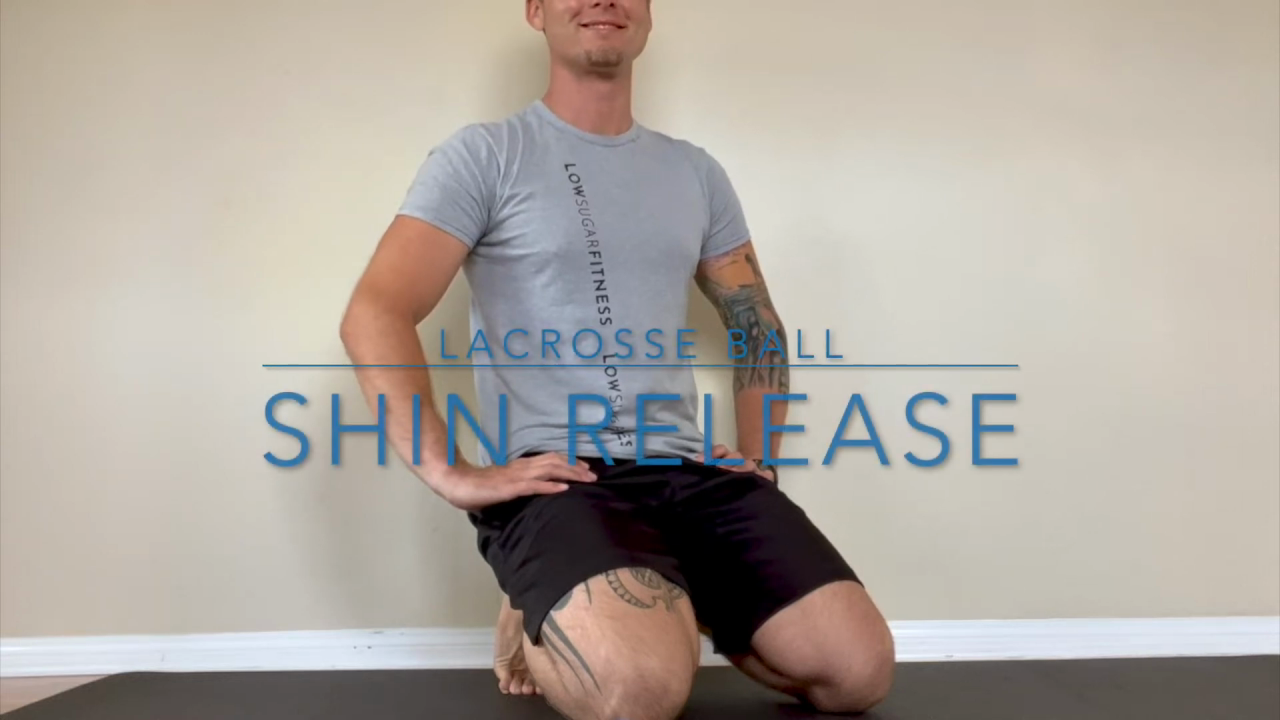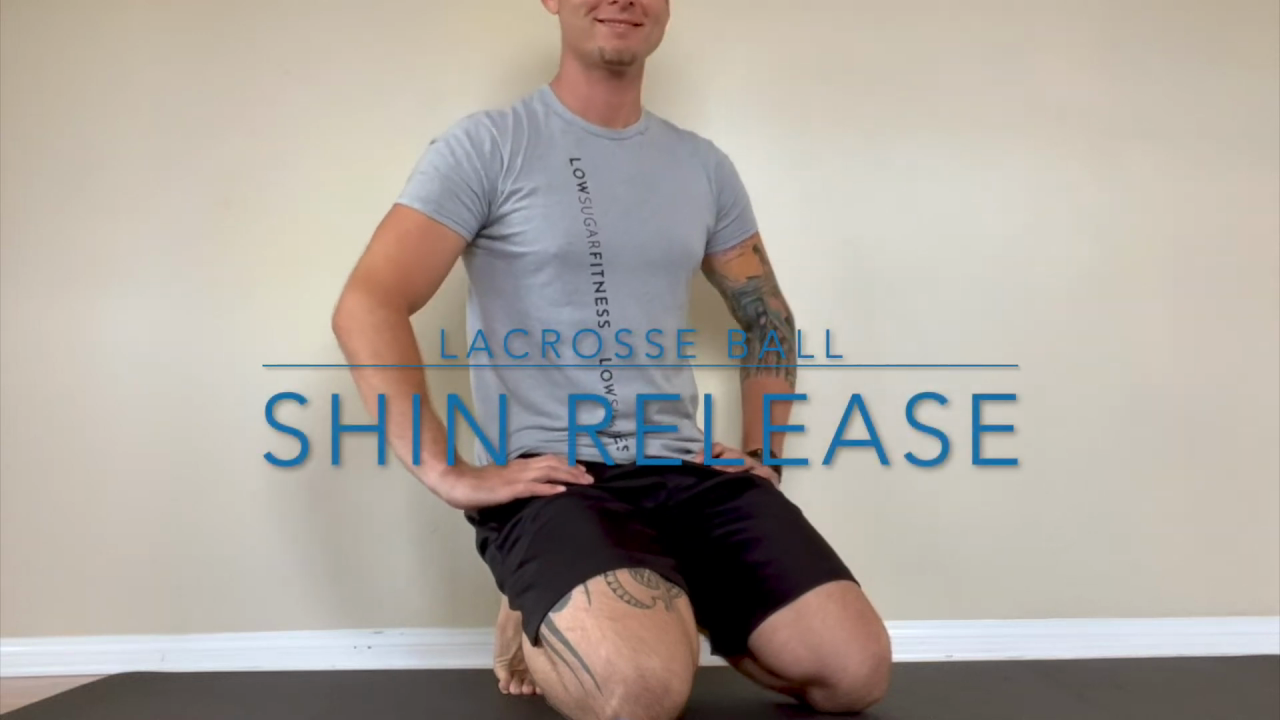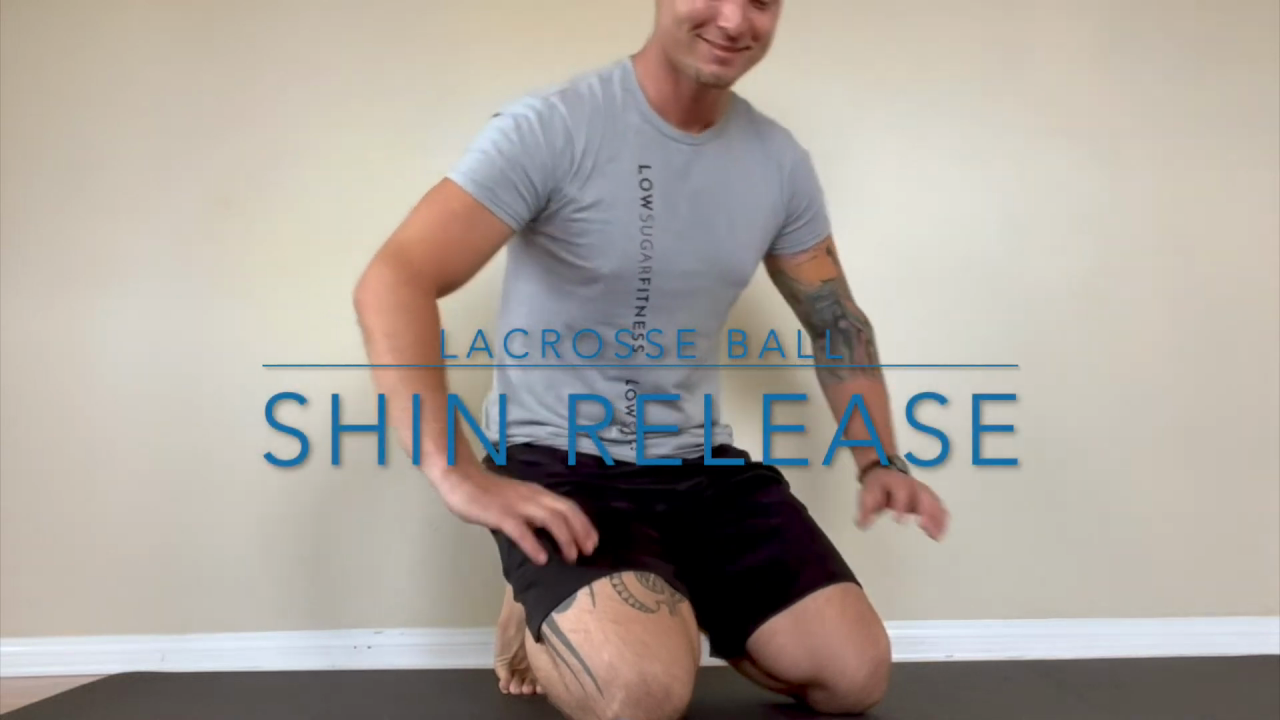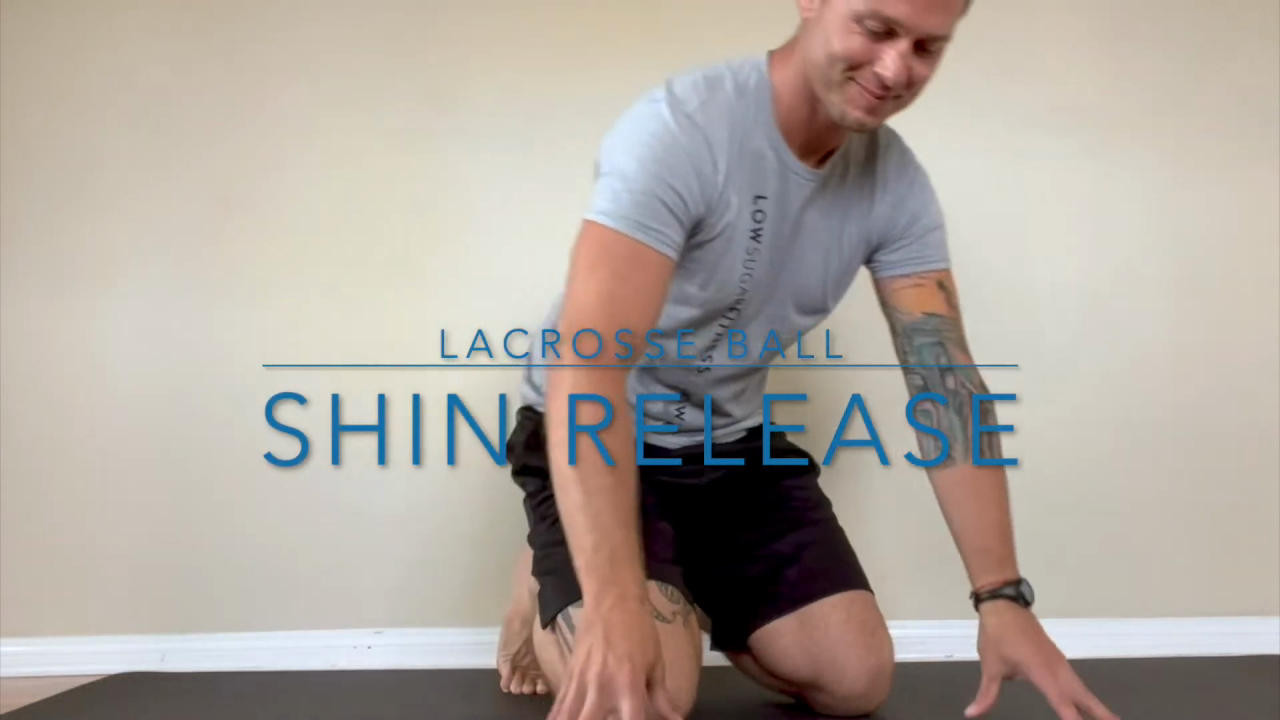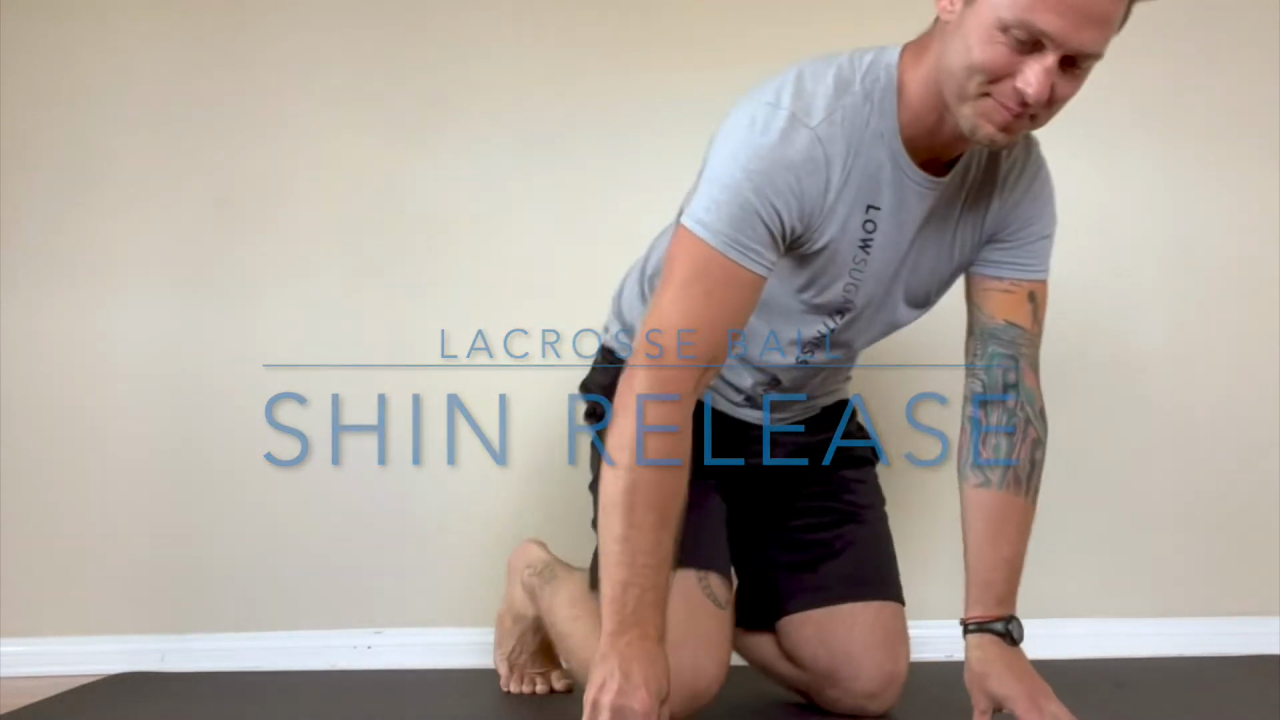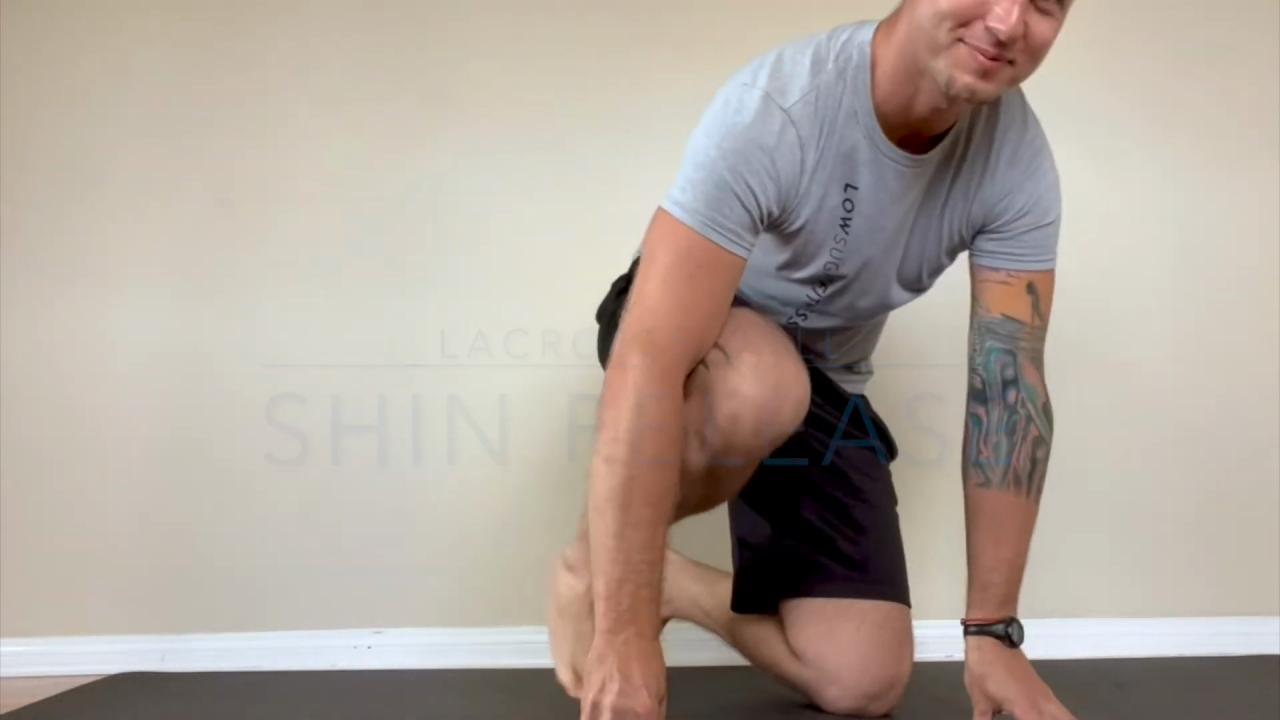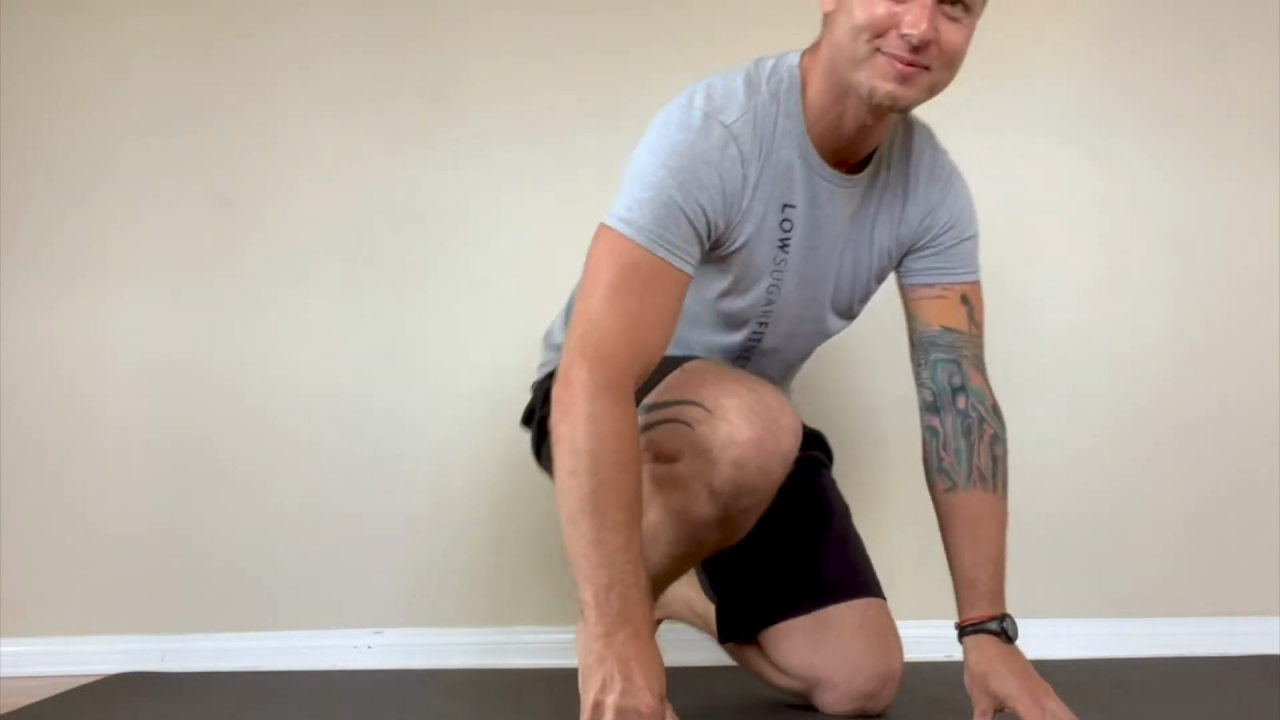
dt=0.4s
person 1, frame 1
left shoulder: (695, 172)
right shoulder: (484, 156)
left elbow: (758, 328)
right elbow: (374, 317)
left wrist: (758, 458)
right wrist: (452, 474)
left hip: (689, 469)
right hip: (553, 475)
left ankle: (667, 604)
right ankle: (542, 619)
person 1, frame 2
left shoulder: (703, 165)
right shoulder: (487, 146)
left elbow: (766, 317)
right elbow: (367, 307)
left wrist: (763, 447)
right wrist: (449, 470)
left hip: (691, 469)
right hip: (548, 477)
left ankle: (667, 605)
right ankle: (545, 617)
person 1, frame 3
left shoulder: (779, 161)
right shoulder: (551, 127)
left elbow: (836, 321)
right elbow: (393, 286)
left wrist: (878, 461)
right wrist: (458, 472)
left hip: (702, 463)
right hip: (558, 466)
left ankle: (668, 607)
right ankle: (533, 614)
person 1, frame 4
left shoulder: (899, 184)
right shoulder: (678, 127)
left elbow: (945, 380)
right elbow: (583, 361)
left wrist: (1002, 597)
right wrist: (617, 600)
left hip: (738, 446)
right hip: (597, 439)
left ankle: (686, 593)
right ankle: (553, 592)
person 1, frame 5
left shoulder: (1021, 183)
right shoulder: (794, 128)
left elbow: (1006, 397)
right elbow: (659, 377)
left wrist: (991, 628)
right wrist: (629, 634)
left hip: (809, 415)
right hip: (676, 396)
left ankle: (696, 591)
right ankle: (540, 584)
person 1, frame 6
left shoulder: (1020, 162)
right shoulder: (776, 109)
left elbow: (1010, 388)
right elbow: (648, 365)
left wrist: (991, 630)
right wrist: (624, 632)
left hip: (826, 387)
right knee: (763, 385)
left ankle: (675, 585)
right ankle: (587, 566)
person 1, frame 7
left shoulder: (933, 189)
right shoulder: (708, 134)
left elbow: (957, 397)
right elbow: (595, 380)
left wrist: (986, 628)
right wrist: (616, 635)
left hip: (742, 447)
right hip: (616, 412)
right knee: (749, 427)
left ankle: (677, 592)
right ankle: (608, 615)
